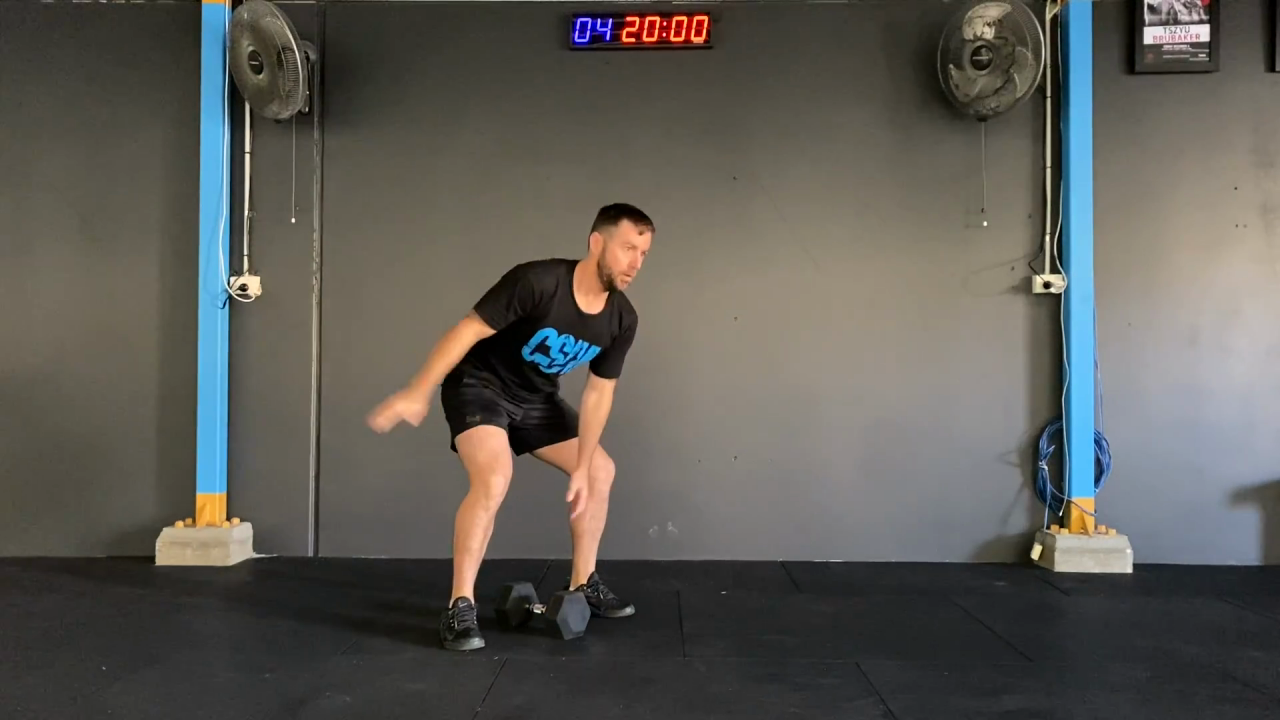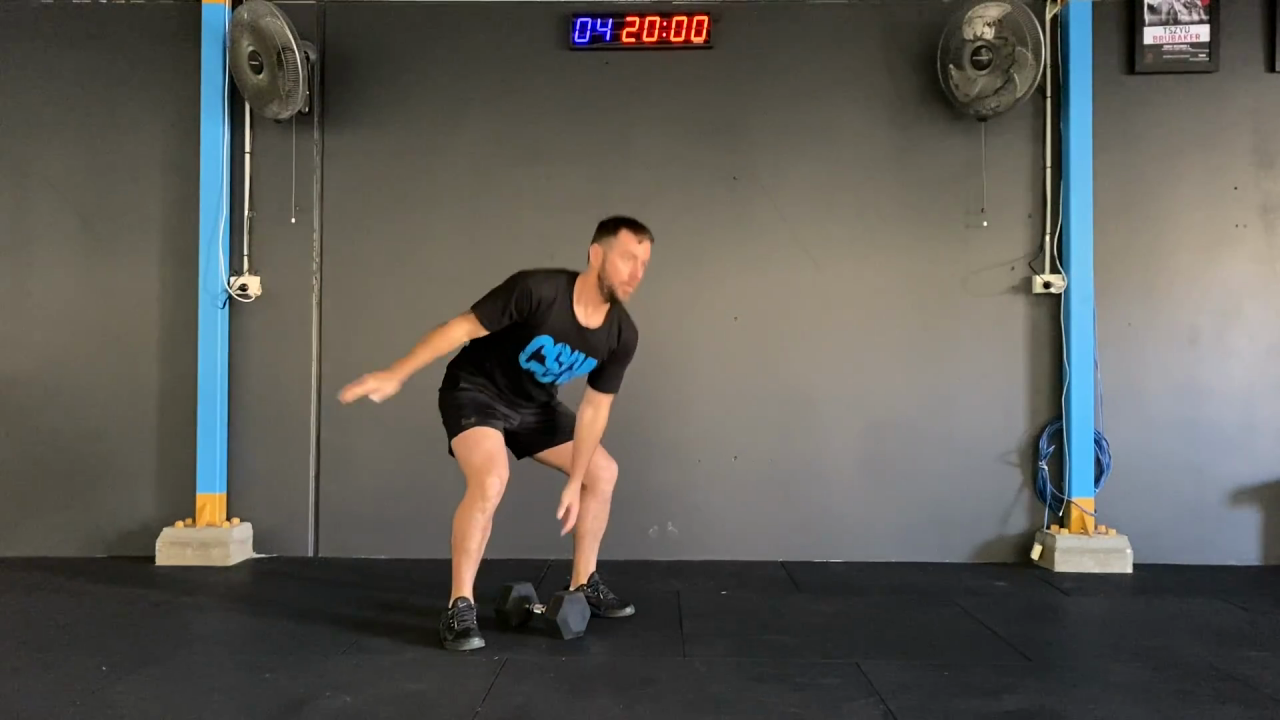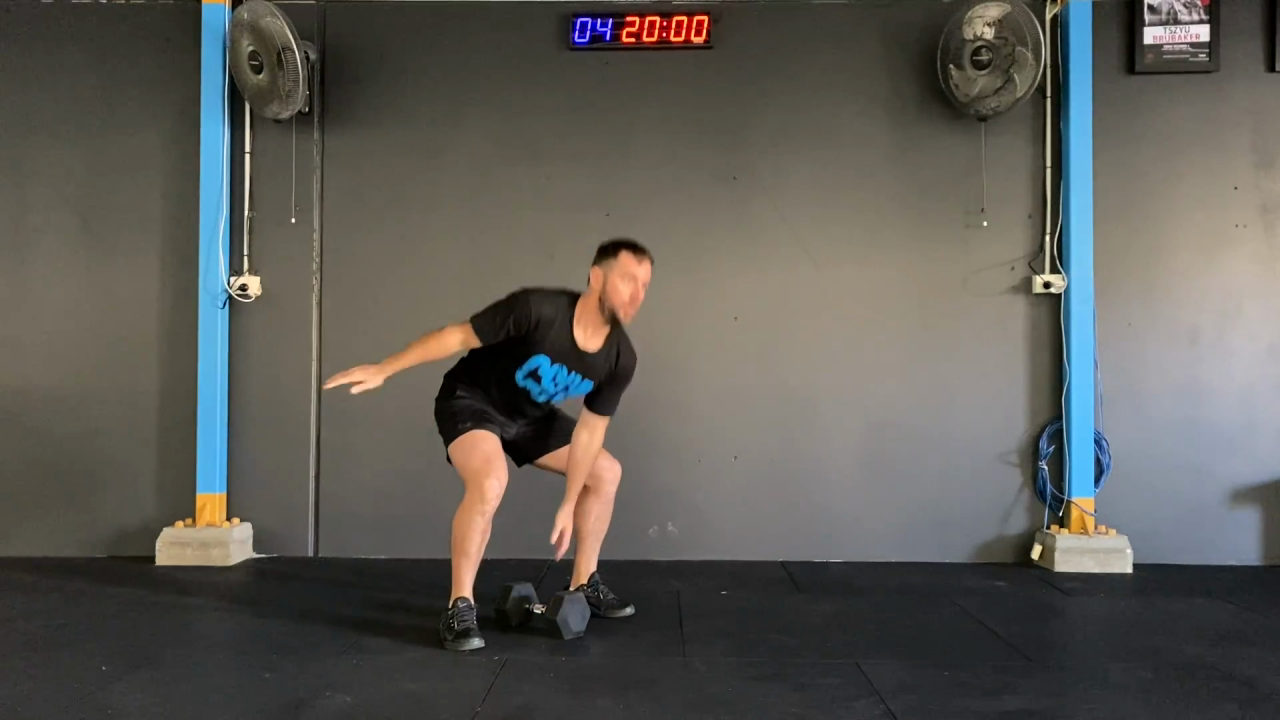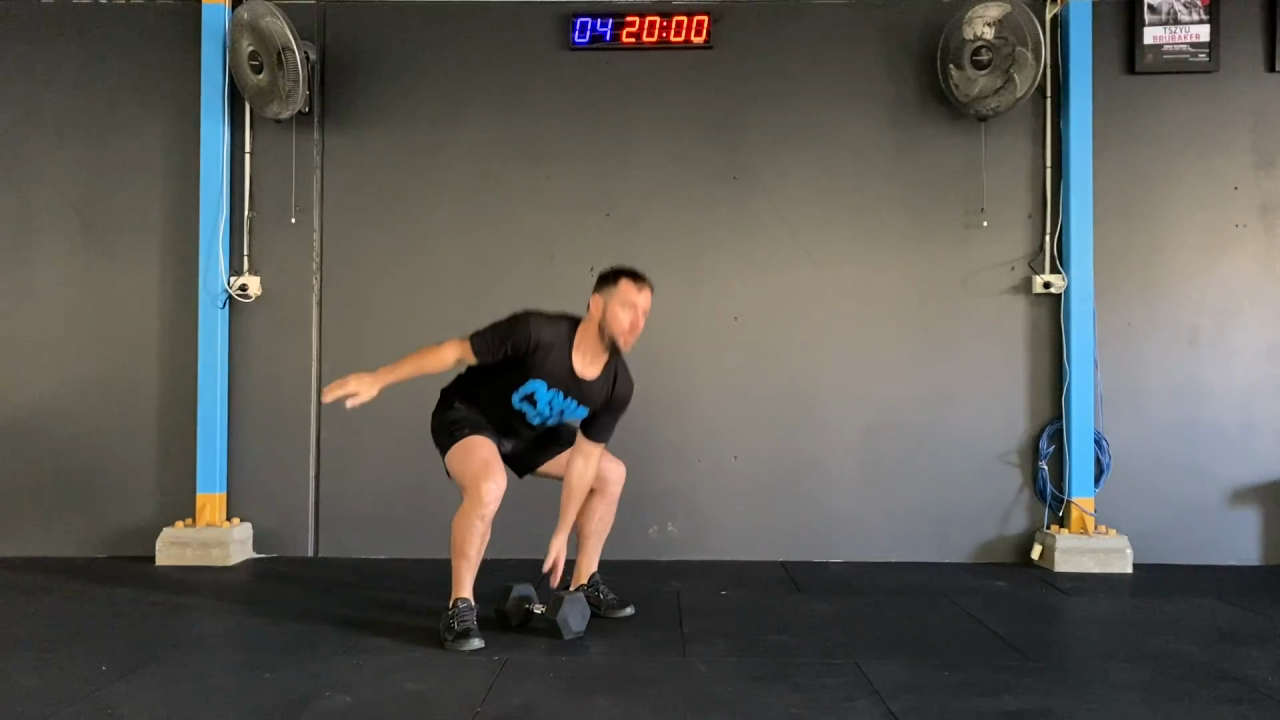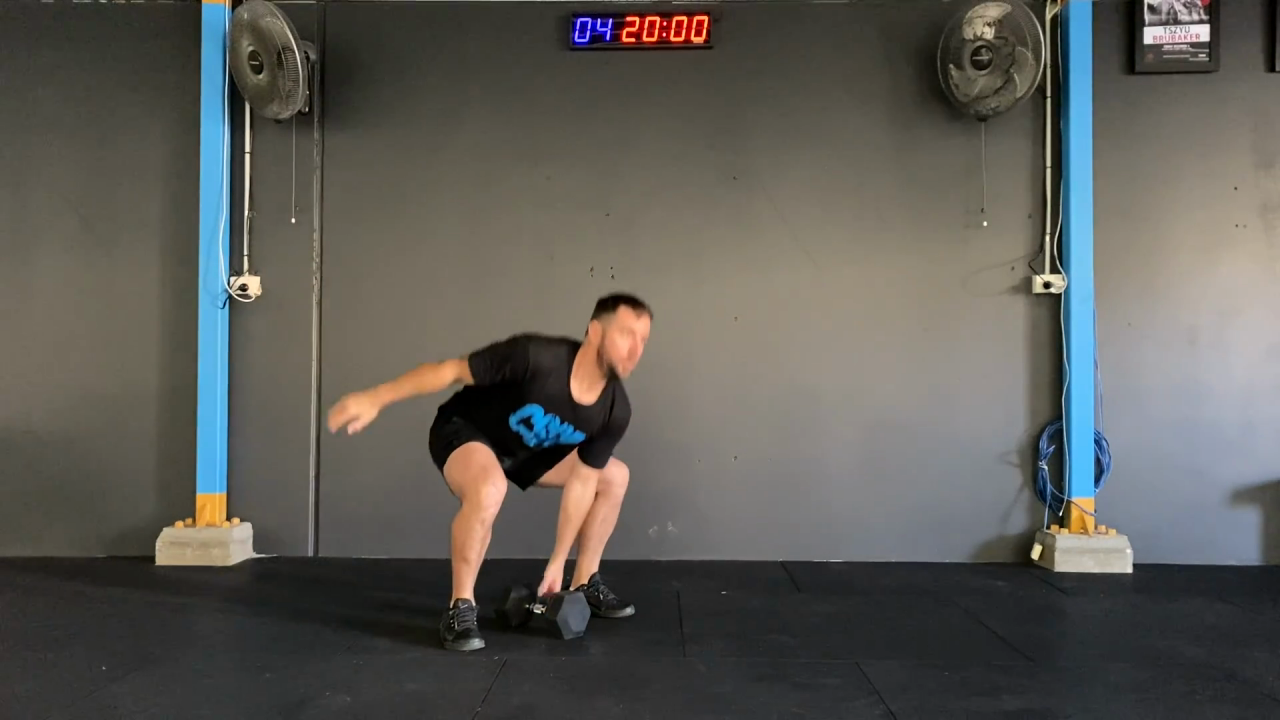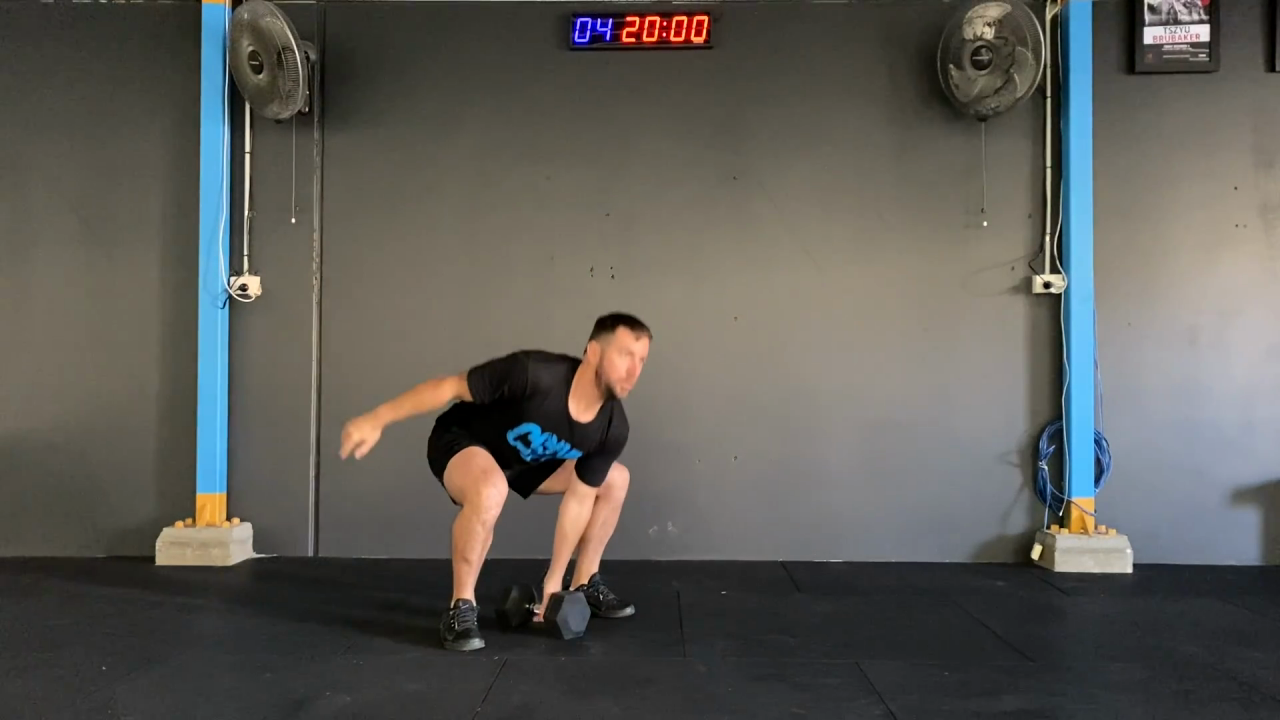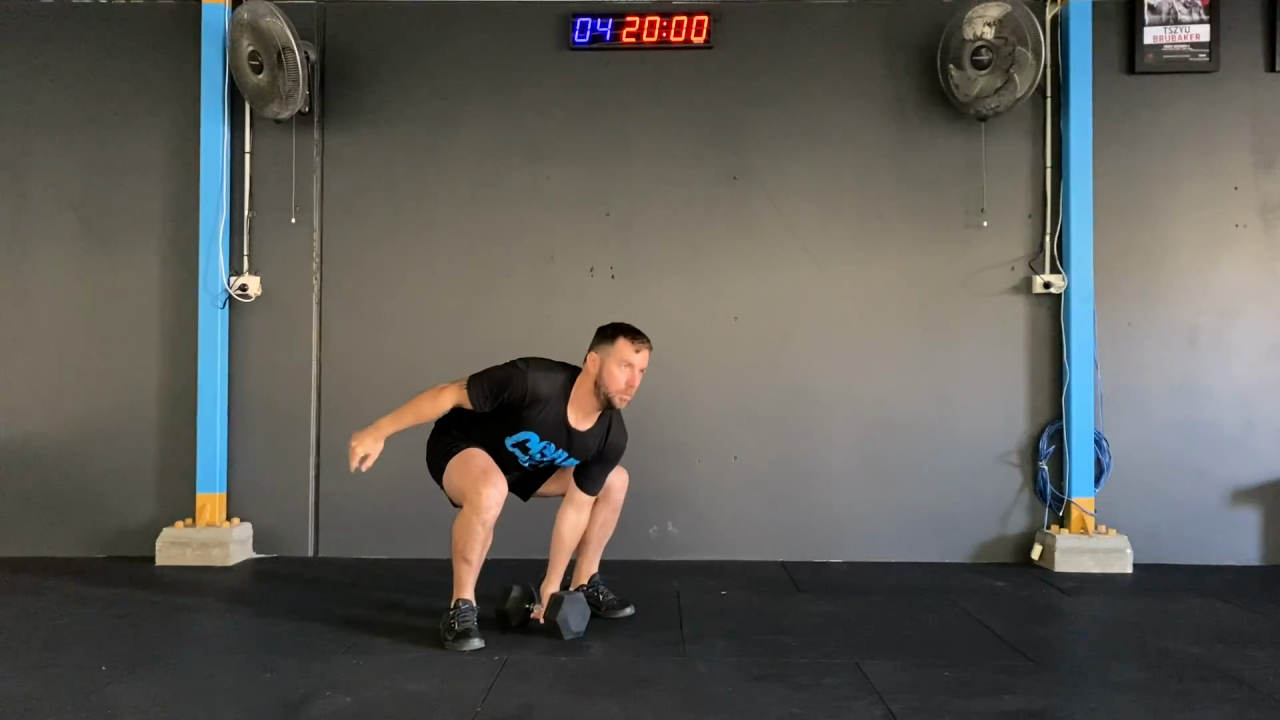
dt=0.1s
person 1, frame 1
left shoulder: (622, 321)
right shoulder: (540, 282)
left elbow: (599, 392)
right elbow: (468, 331)
left wrist: (582, 467)
right wrist: (417, 394)
left hip: (536, 395)
right hip: (480, 383)
left knee: (602, 471)
right knee: (494, 481)
left ankle: (583, 585)
right ankle: (460, 606)
person 1, frame 2
left shoulder: (622, 335)
right shoulder: (538, 291)
left elbow: (595, 407)
right elbow: (462, 327)
left wrist: (575, 481)
right wrist: (395, 374)
left hip: (533, 402)
right hip: (476, 389)
left knee: (603, 472)
right knee: (490, 481)
left ankle: (584, 583)
right ankle: (460, 605)
person 1, frame 3
left shoulder: (620, 360)
right shoulder: (539, 310)
left elbow: (590, 430)
right elbow: (458, 335)
left wrist: (569, 506)
right wrist: (382, 370)
left hip: (531, 415)
right hip: (471, 401)
left knee: (606, 473)
right knee: (490, 482)
left ankle: (584, 584)
right ankle: (460, 607)
person 1, frame 4
left shoulder: (617, 386)
right shoulder: (537, 334)
left elbow: (585, 457)
right elbow: (456, 350)
left wrist: (561, 535)
right wrist: (378, 379)
left hip: (528, 431)
right hip: (468, 414)
left knee: (611, 475)
right knee: (488, 487)
left ankle: (585, 583)
right ankle: (460, 607)
person 1, frame 5
left shoulder: (614, 413)
right shoulder: (535, 358)
left elbow: (582, 483)
right elbow: (451, 370)
left wrist: (558, 561)
right wrist: (376, 398)
left hip: (527, 448)
right hip: (464, 431)
left knee: (614, 478)
right knee: (488, 489)
left ankle: (584, 584)
right ankle: (460, 608)
person 1, frame 6
left shoulder: (612, 429)
right shoulder: (534, 374)
left elbow: (579, 500)
right elbow: (450, 387)
left wrist: (554, 578)
right wrist: (378, 419)
left hip: (525, 459)
right hip: (463, 439)
left knee: (615, 481)
right knee: (490, 491)
left ankle: (584, 585)
right ankle: (460, 609)
person 1, frame 7
left shoulder: (611, 437)
right shoulder: (533, 382)
left elbow: (577, 506)
right elbow: (449, 394)
left wrist: (552, 584)
right wrist: (379, 431)
left hip: (524, 463)
right hip: (461, 445)
left knee: (614, 483)
right knee: (489, 492)
left ankle: (584, 586)
right ankle: (461, 608)
